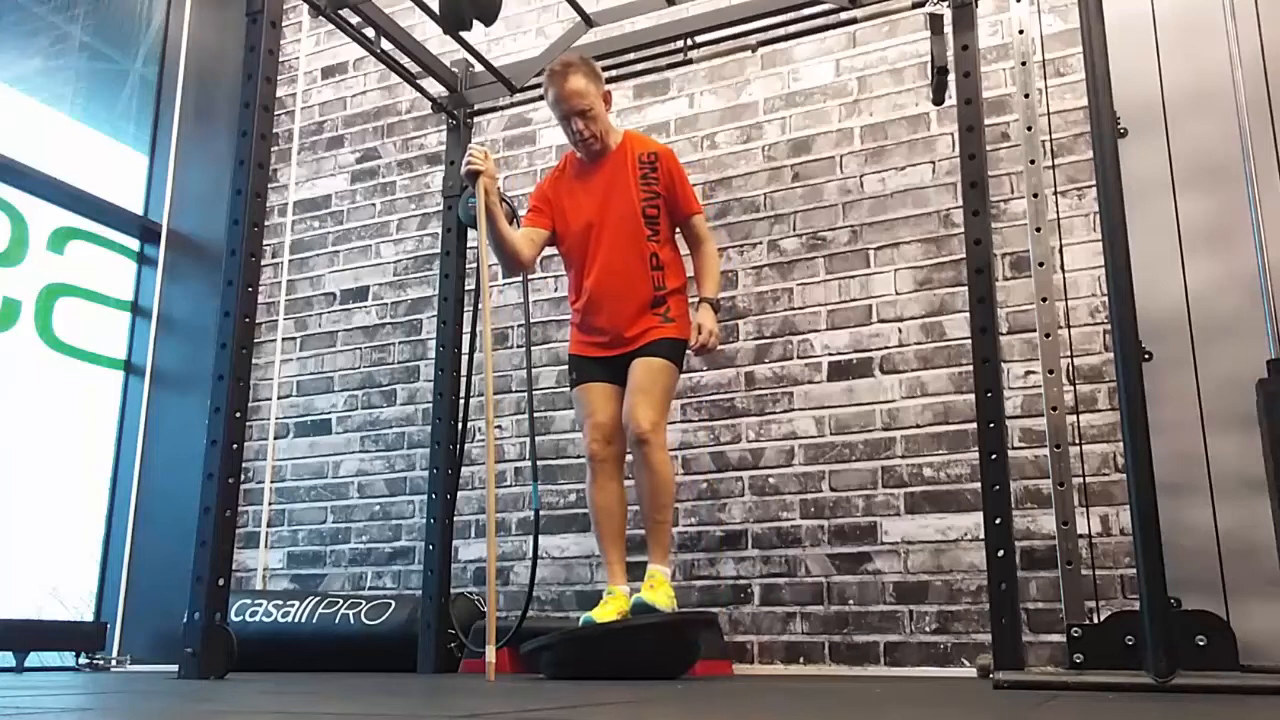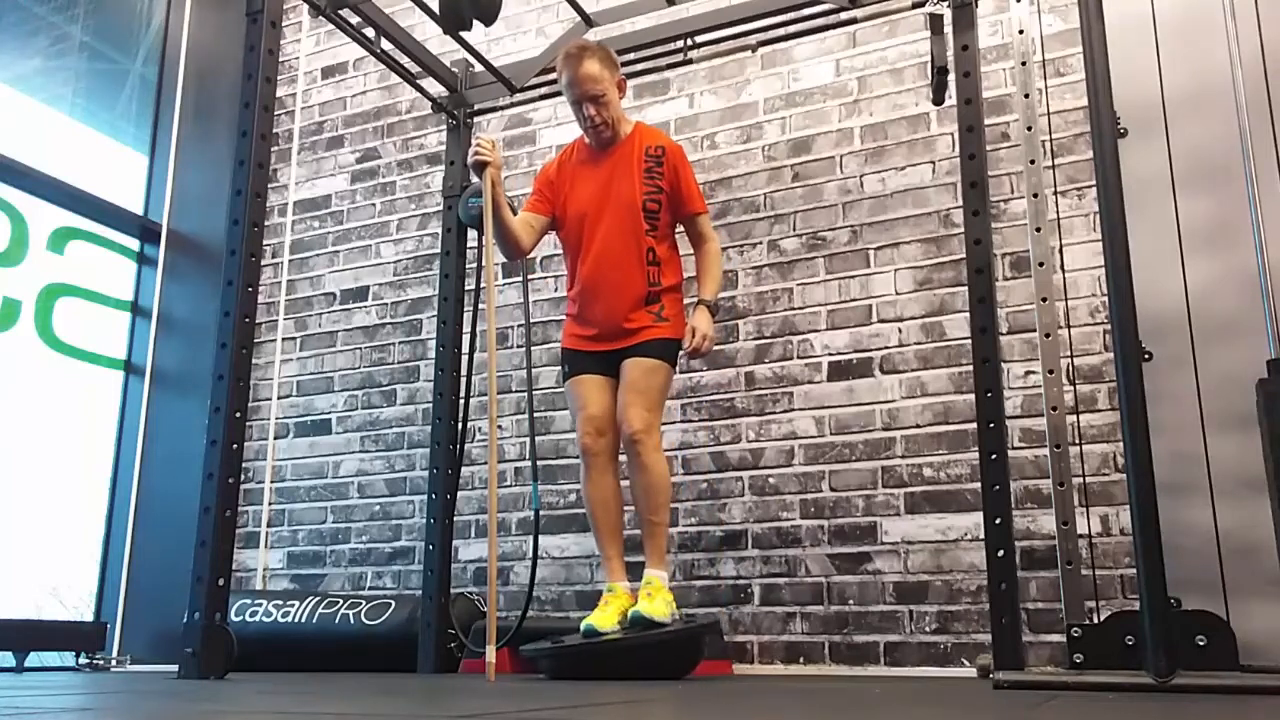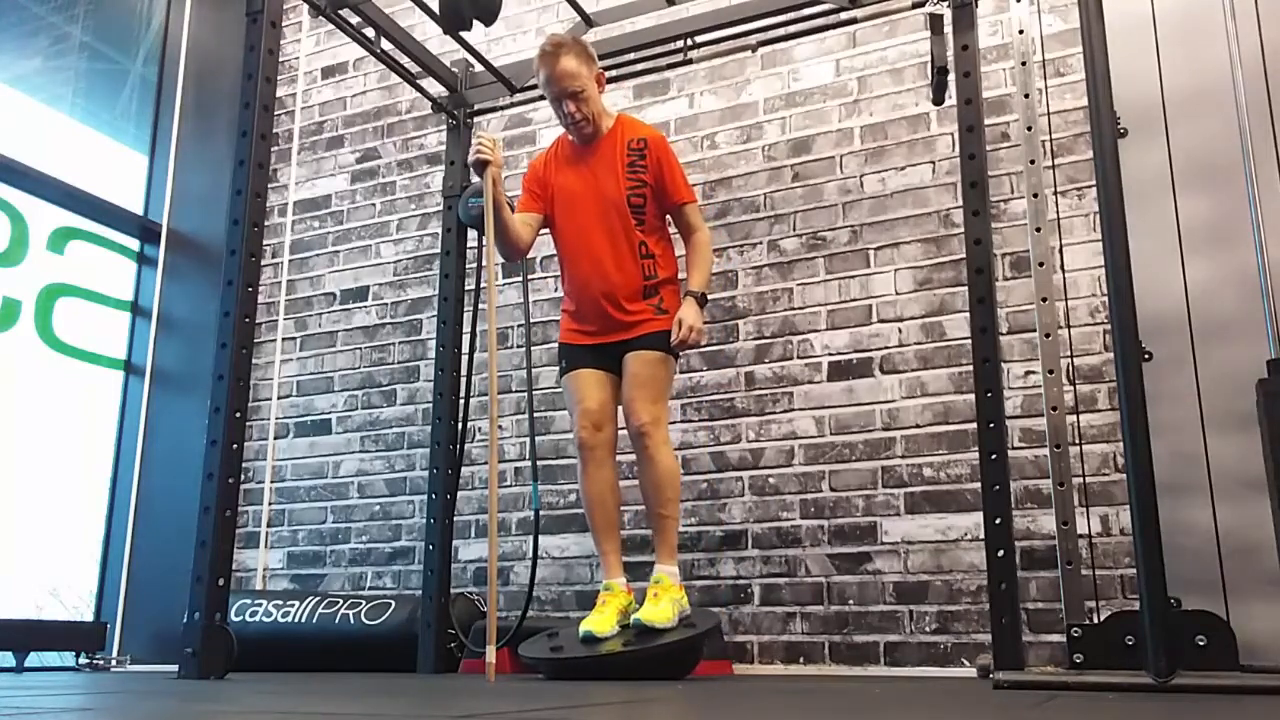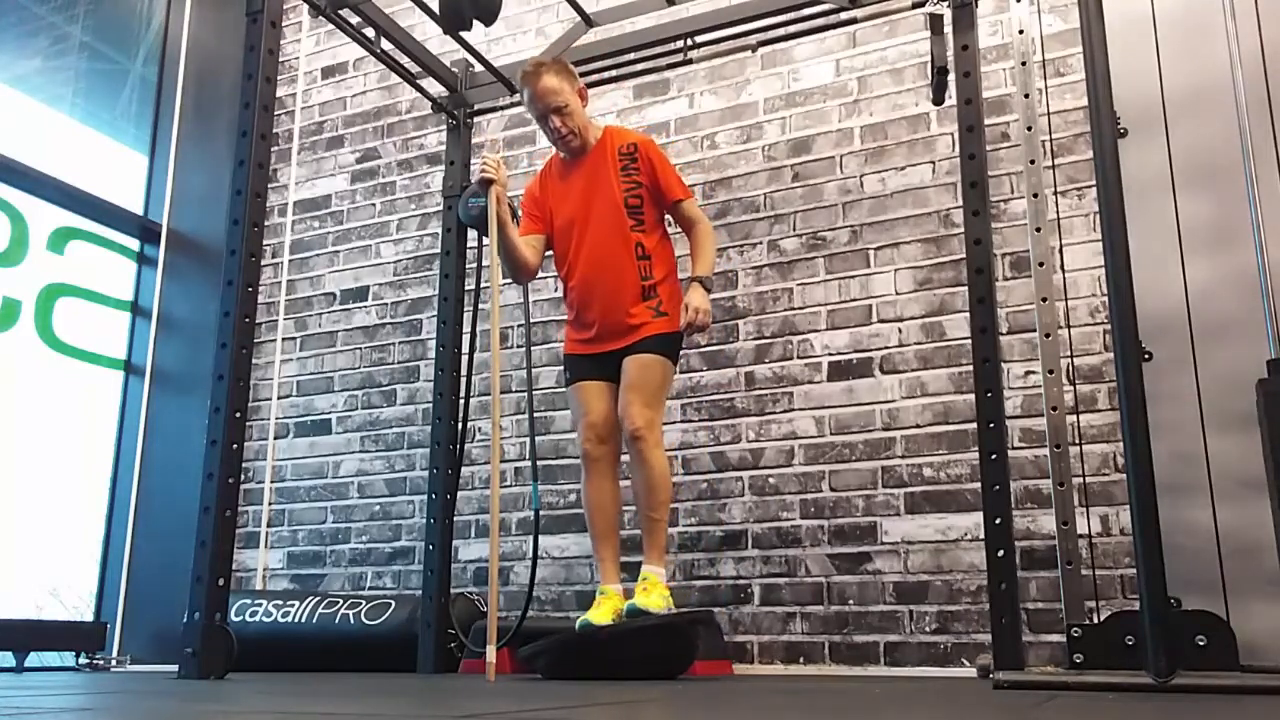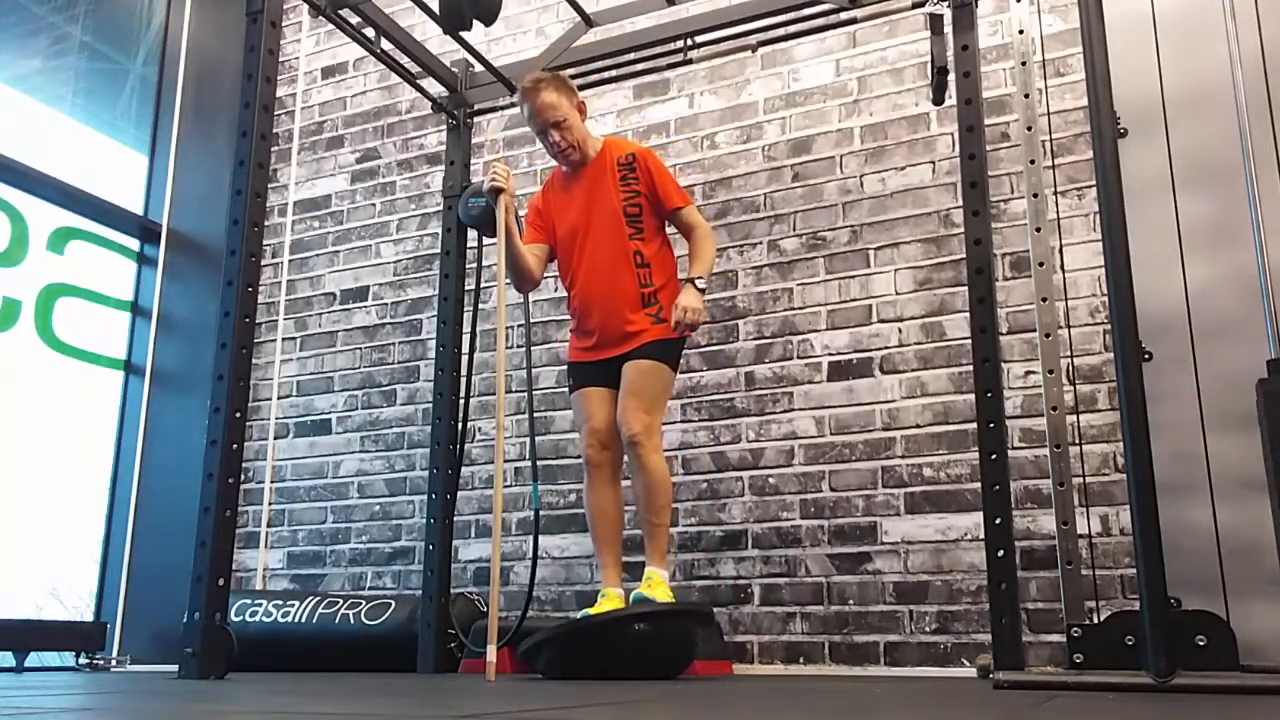
dt=1s
person 1, frame 1
left shoulder: (654, 158)
right shoulder: (553, 186)
left elbow: (701, 239)
right elbow: (518, 259)
left wrist: (707, 304)
right wrist: (489, 196)
left hip: (658, 323)
right hip: (592, 339)
left knee: (643, 429)
right knee: (601, 450)
left ankle: (659, 574)
right ankle: (616, 592)
person 1, frame 2
left shoulder: (662, 152)
right shoulder: (557, 171)
left elbow: (705, 238)
right elbow: (517, 246)
left wrist: (705, 306)
right wrist: (493, 188)
left hip: (651, 321)
right hip: (585, 332)
left knee: (637, 430)
right knee: (593, 443)
left ankle: (657, 582)
right ankle: (616, 588)
person 1, frame 3
left shoulder: (646, 143)
right shoulder: (544, 168)
left elbow: (695, 229)
right elbow: (515, 248)
left wrist: (693, 297)
right wrist: (492, 187)
left hip: (650, 316)
right hip: (583, 327)
left knee: (646, 425)
right knee: (591, 437)
left ankle: (667, 578)
right ankle: (614, 588)
person 1, frame 4
left shoulder: (636, 150)
right shoulder: (541, 185)
left elbow: (697, 223)
right elbow: (524, 269)
left wrist: (699, 283)
right wrist: (498, 206)
left hip: (650, 320)
right hip: (586, 336)
left knee: (639, 427)
right knee: (595, 446)
left ankle: (654, 577)
right ankle: (609, 590)
person 1, frame 5
left shoulder: (635, 160)
right shoulder: (545, 198)
left elbow: (698, 229)
right elbow: (526, 278)
left wrist: (693, 285)
right wrist: (505, 214)
left hip: (651, 327)
right hip: (589, 344)
left knee: (637, 432)
right knee: (597, 452)
left ankle: (657, 574)
right ankle: (610, 593)
